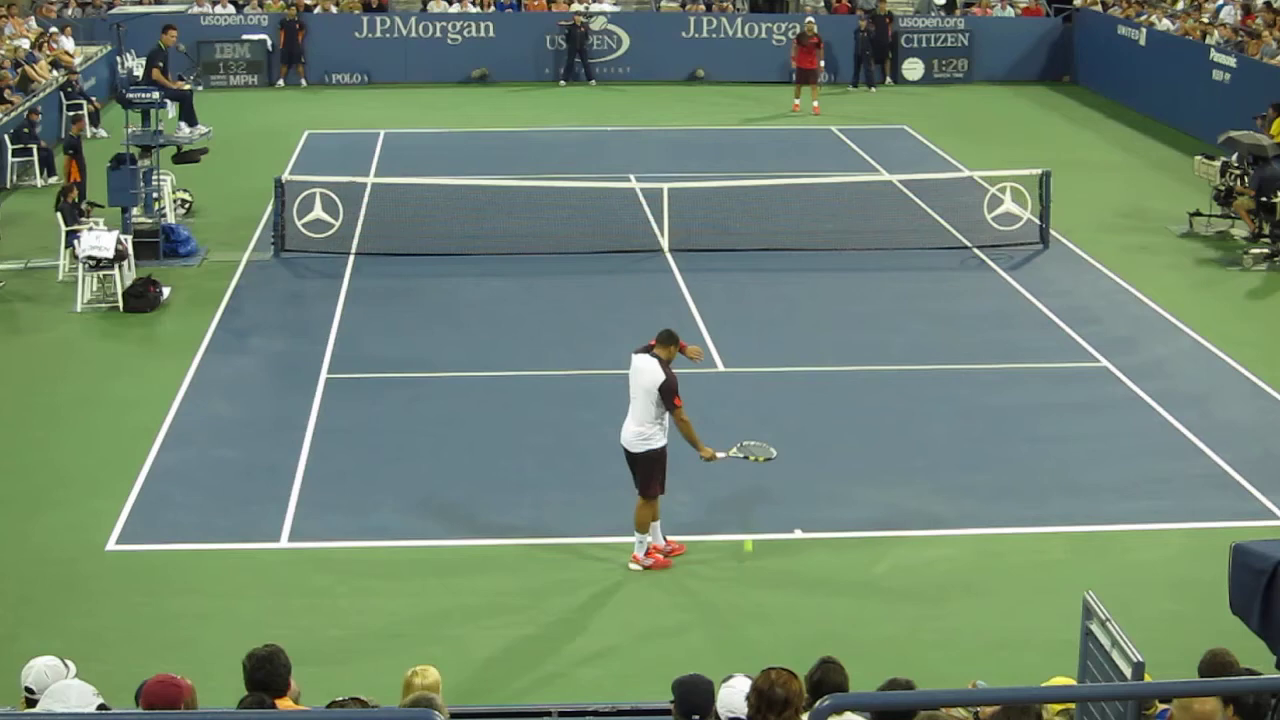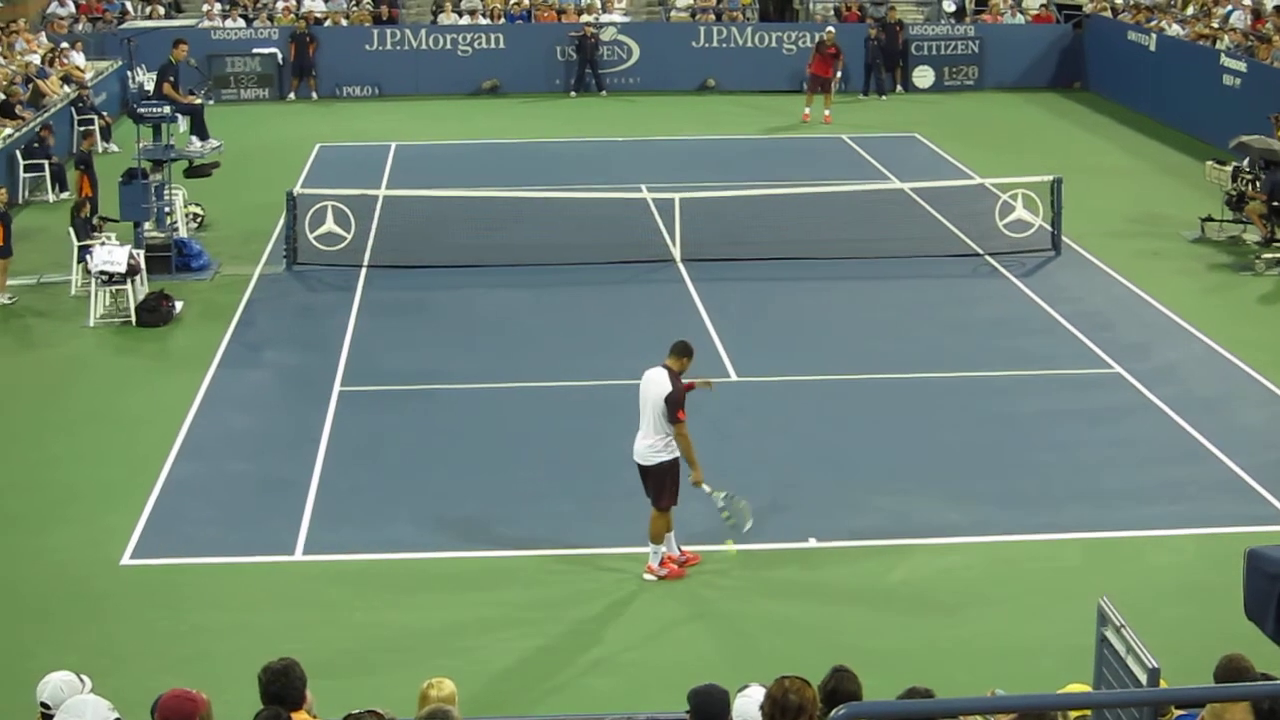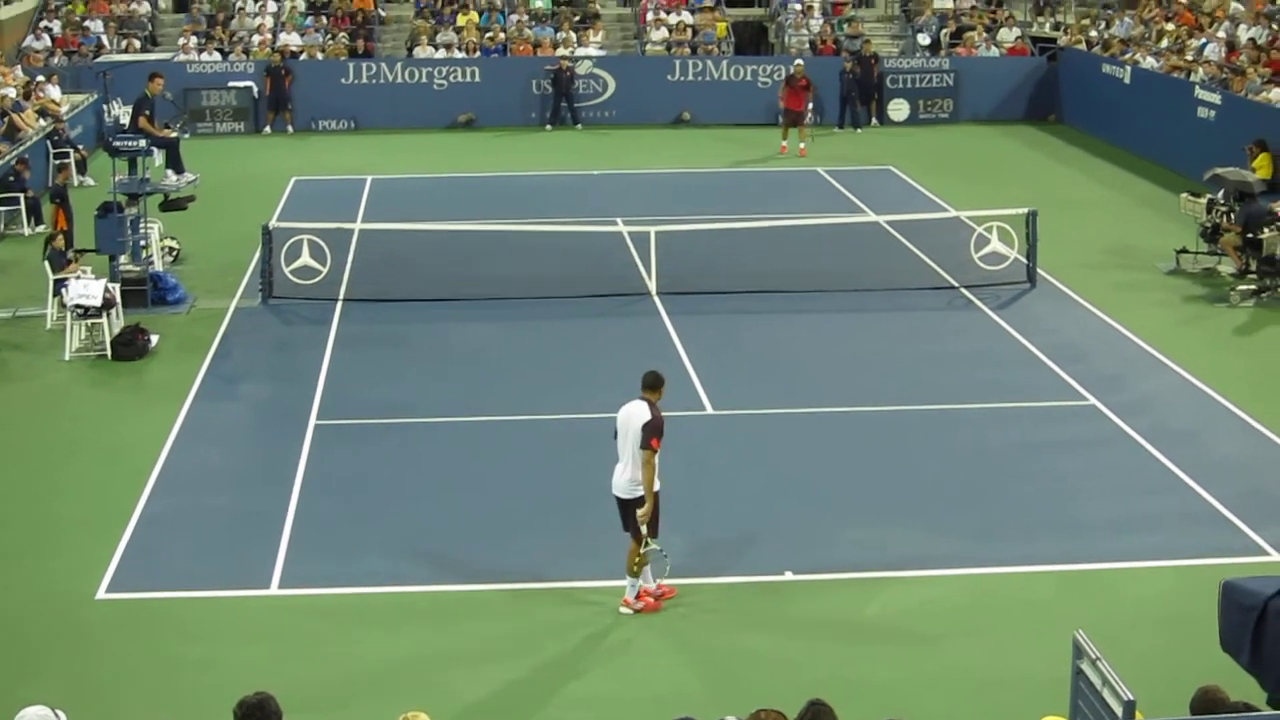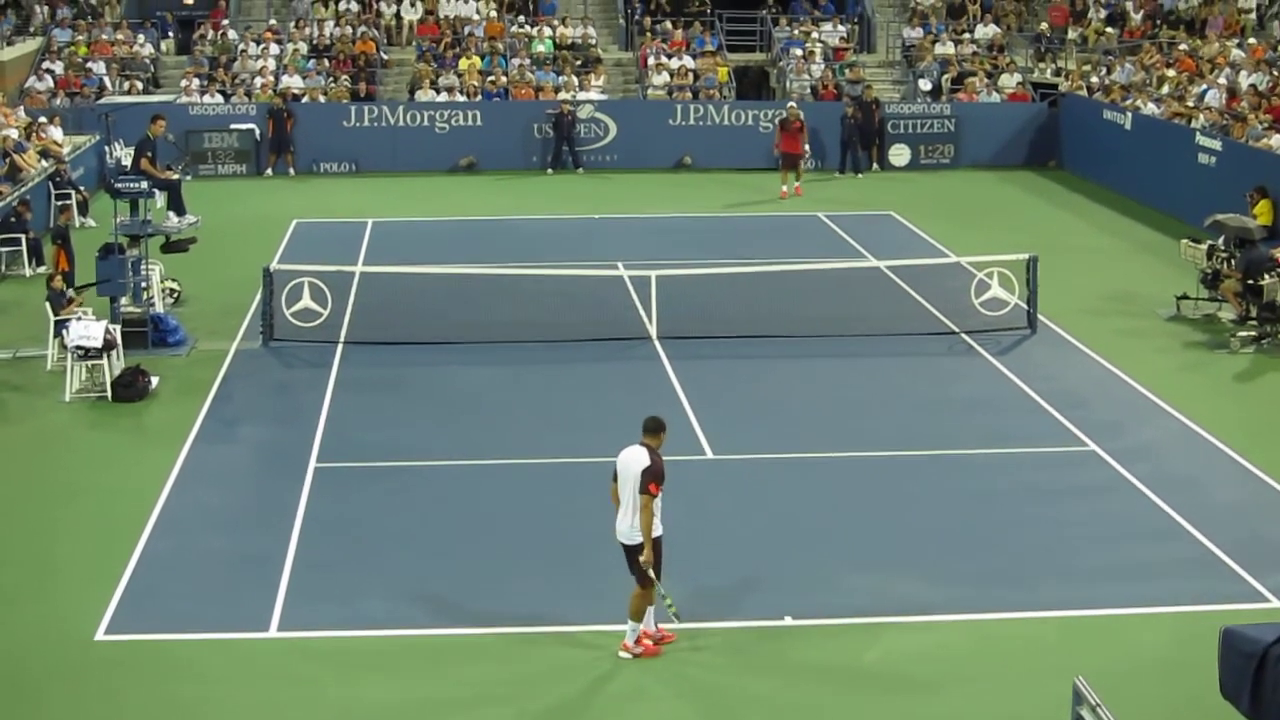
dt=0.5s
person 1, frame 1
left shoulder: (638, 358)
right shoulder: (666, 377)
left elbow: (656, 343)
right elbow: (680, 419)
left wrist: (684, 348)
right wrist: (701, 449)
left hip: (631, 438)
right hip: (649, 444)
left knee: (651, 494)
right knee: (647, 497)
left ankle: (658, 542)
right ankle: (640, 555)
person 1, frame 2
left shoulder: (650, 374)
right shoulder: (673, 389)
right elbow: (680, 434)
left wrist: (693, 385)
right wrist: (695, 469)
left hip: (643, 450)
right hip: (661, 456)
left knee: (664, 506)
right knee: (660, 509)
left ankle: (673, 553)
right ankle: (654, 565)
person 1, frame 3
left shoulder: (625, 409)
right shoulder: (653, 418)
right elbow: (647, 461)
right wrist: (649, 502)
left hip: (620, 484)
right hip: (639, 489)
left knee: (641, 539)
right knee: (638, 542)
left ankle: (648, 586)
right ankle: (630, 599)
person 1, frame 4
left shoulder: (625, 454)
right shoulder: (653, 463)
left elbow: (615, 492)
right elbow: (646, 506)
right wrist: (648, 547)
left hip: (625, 530)
right hip: (643, 534)
left knee: (647, 582)
right knee: (645, 586)
left ankle: (648, 630)
right ankle: (630, 643)
